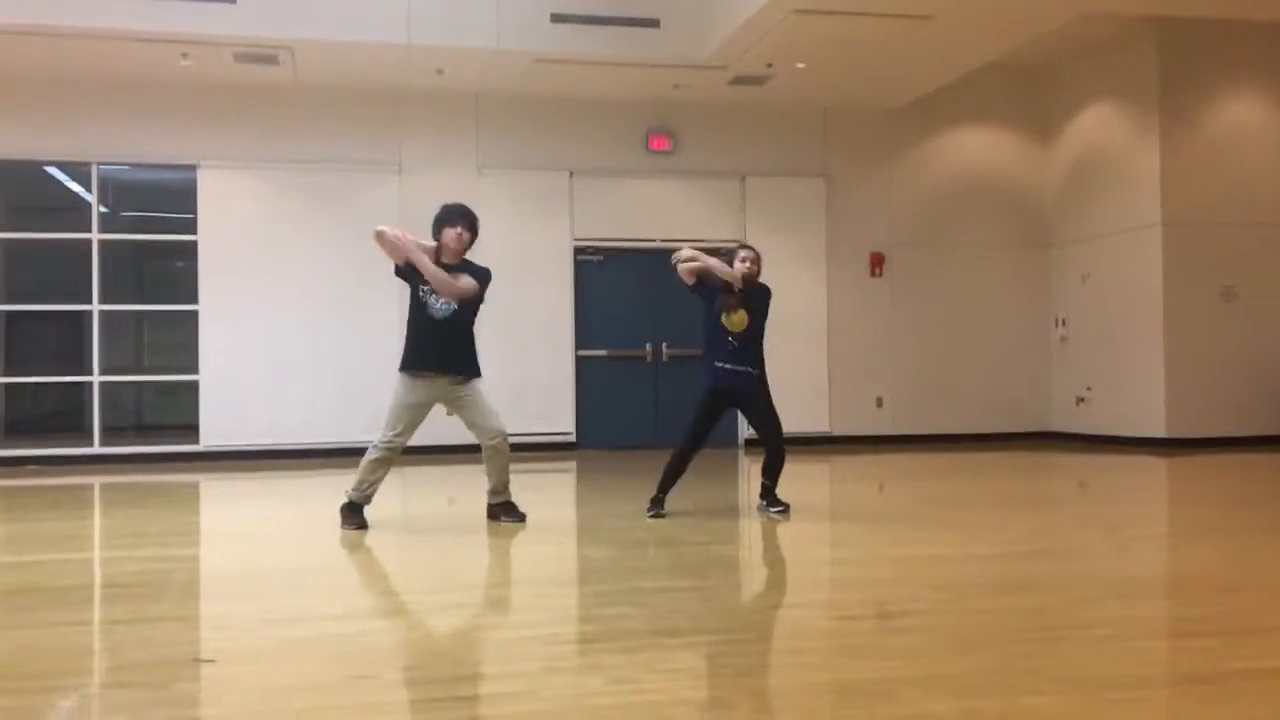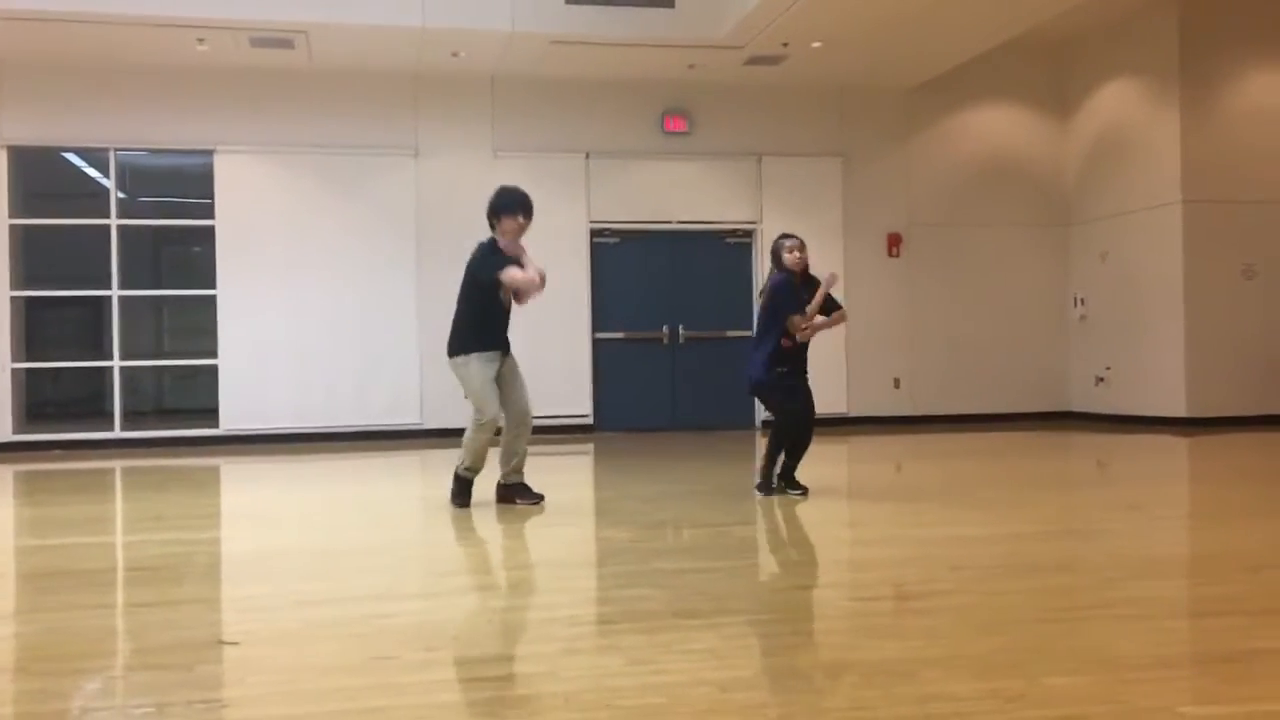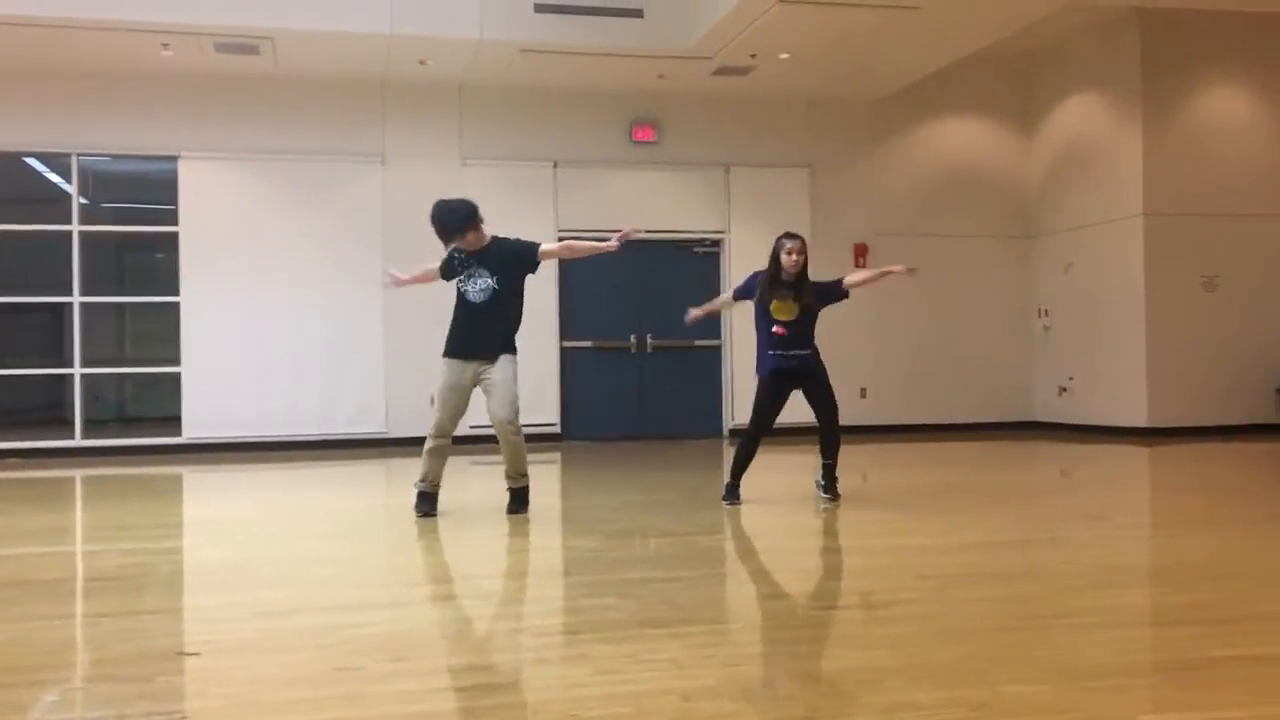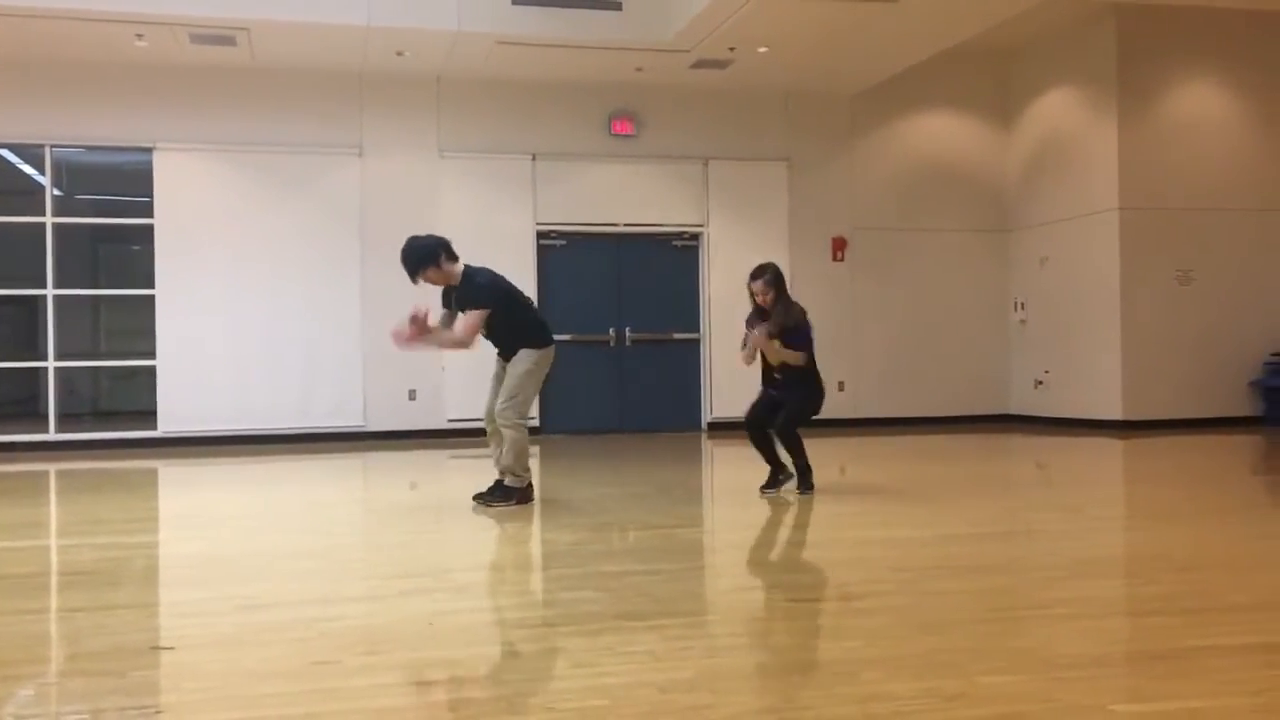
dt=0.7s
person 1, frame 1
left shoulder: (478, 274)
right shoulder: (415, 265)
left elbow: (453, 290)
right elbow: (382, 235)
left wrist: (419, 257)
right wrist: (424, 247)
left hip: (462, 376)
right hip: (416, 374)
left knee: (496, 436)
right knee: (390, 441)
left ankle: (499, 501)
right ankle: (355, 502)
person 1, frame 2
left shoulder: (512, 253)
right shoulder: (486, 255)
left elbow: (522, 297)
right elbow: (530, 283)
left wrist: (523, 260)
right wrist: (526, 261)
left hip: (499, 348)
right hip: (469, 350)
left knee: (520, 413)
right knee: (487, 416)
left ankle: (510, 483)
right ankle: (464, 478)
person 1, frame 3
left shoulder: (512, 251)
right shoulder: (457, 257)
left elbow: (559, 249)
right elbow: (436, 271)
left wrist: (605, 246)
right wrist: (404, 279)
left hip: (499, 355)
right hip: (458, 355)
left knee: (505, 420)
right knee: (441, 426)
left ankle: (519, 487)
right ankle: (427, 490)
person 1, frame 4
left shoulder: (482, 284)
right shoulder: (452, 290)
left elbow: (464, 339)
right elbow: (444, 329)
left wrist: (420, 339)
right wrist: (420, 328)
left hip: (534, 346)
right hip: (508, 350)
left knee: (509, 414)
right knee: (494, 417)
left ankle: (517, 485)
right ankle: (507, 481)
person 2, frame 1
left shoulder: (760, 293)
right shoulder: (714, 292)
left elbow: (737, 280)
right elbow: (683, 269)
left wrist: (698, 255)
right wrist: (711, 264)
left hip: (752, 383)
right hip: (718, 382)
left knee: (775, 442)
right knee: (692, 441)
left ankle: (768, 496)
right ankle: (659, 497)
person 2, frame 2
left shoulder: (810, 284)
right shoulder: (780, 284)
left elbow: (840, 314)
right elbow: (802, 321)
left wrist: (818, 327)
right wrist: (825, 289)
left hip: (793, 370)
right hip: (765, 370)
left knee: (804, 423)
right knee: (787, 419)
left ankle: (786, 476)
right ankle: (766, 477)
person 2, frame 3
left shoulder: (815, 290)
right shoulder: (761, 282)
left elbow: (851, 281)
right elbow: (733, 296)
left wrist: (889, 270)
right wrist: (703, 310)
left hip: (808, 364)
right hip: (774, 368)
left knee: (830, 422)
right knee: (758, 427)
left ankle: (828, 480)
right ankle: (733, 484)
person 2, frame 4
left shoulder: (795, 317)
right shoulder: (756, 318)
left elbow: (801, 358)
right elbow: (747, 359)
left wrist: (771, 347)
right wrist: (752, 344)
left hip: (804, 388)
right hip: (774, 388)
left knee: (784, 426)
right knee: (753, 423)
left ankle: (804, 474)
right ankle: (779, 470)
